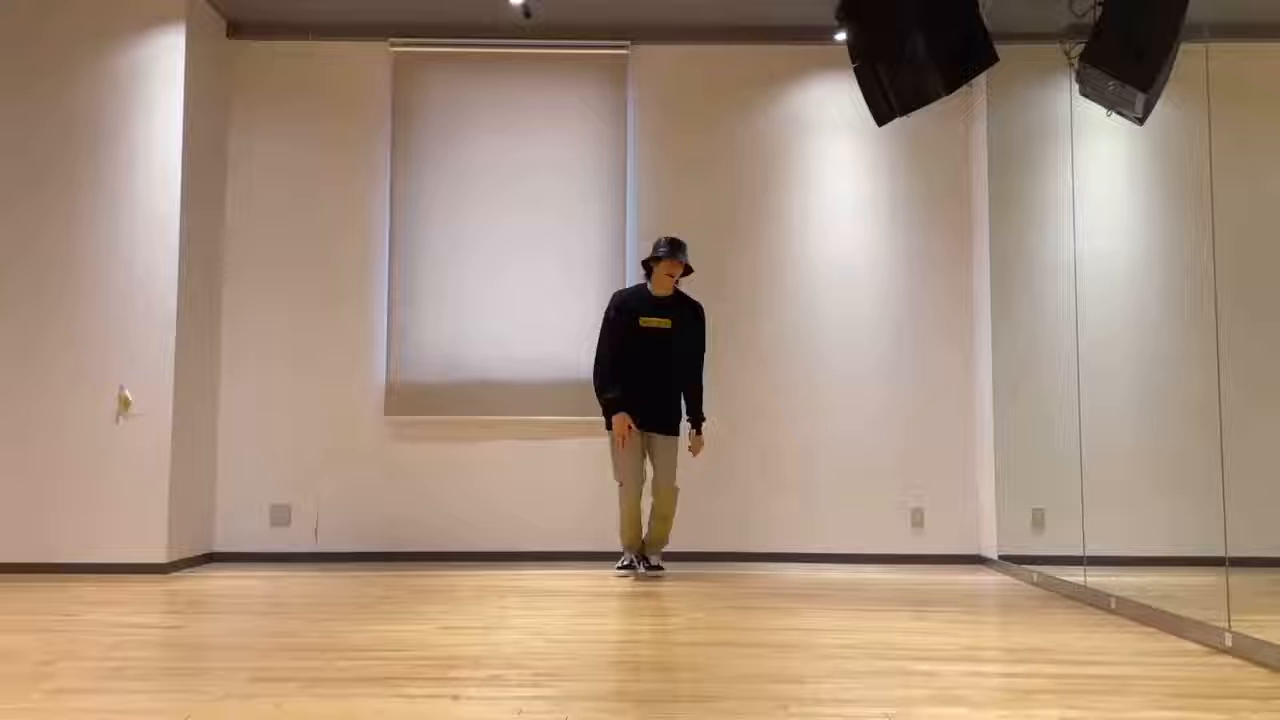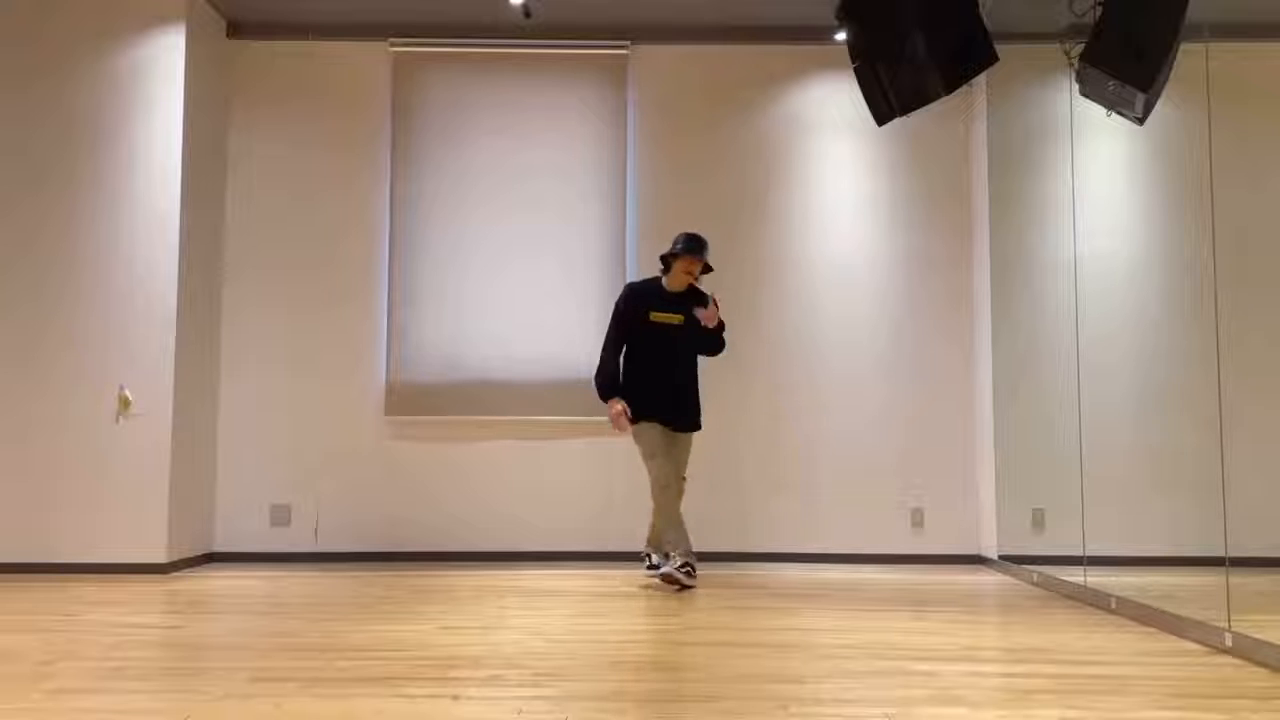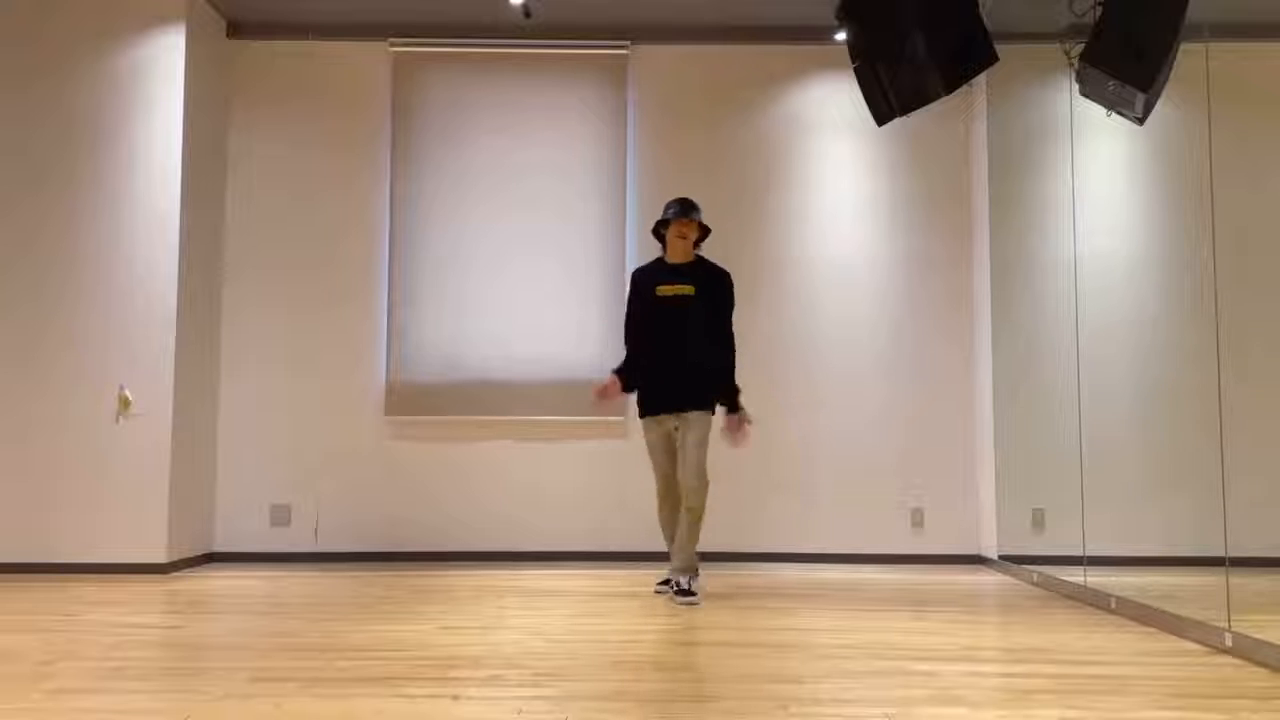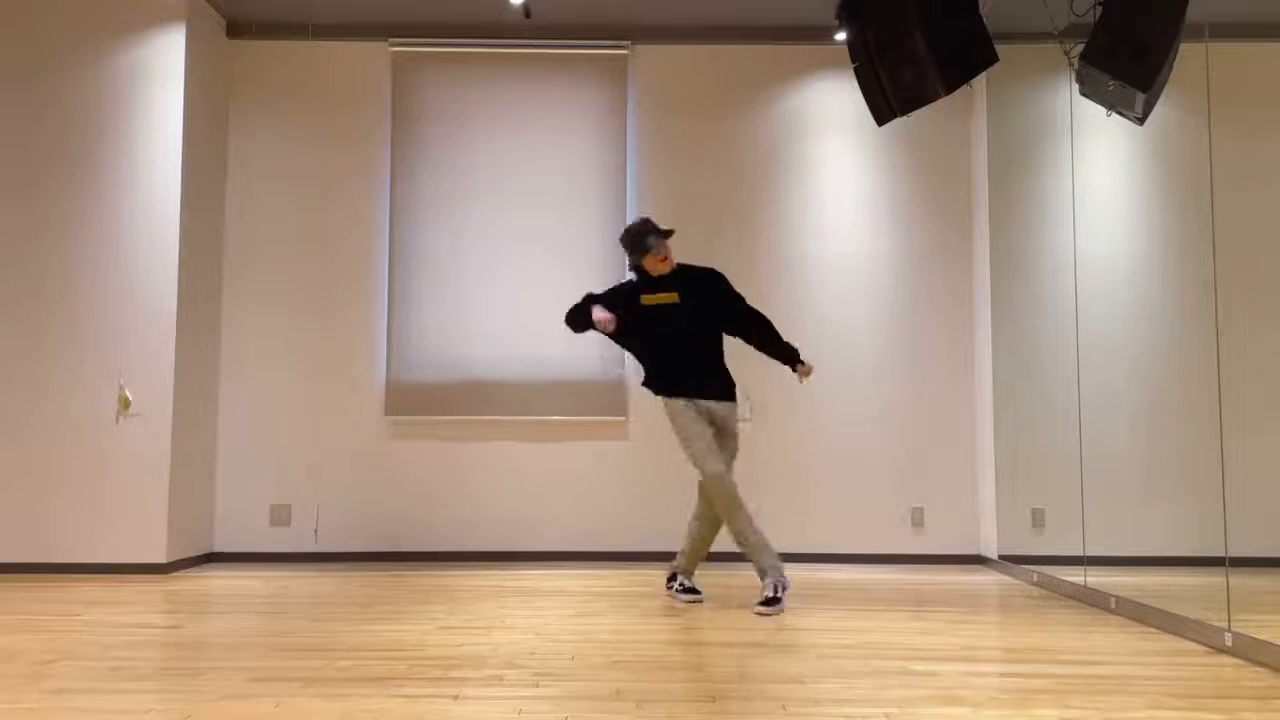
dt=0.5s
person 1, frame 1
left shoulder: (691, 312)
right shoulder: (624, 303)
left elbow: (693, 373)
right elbow: (605, 362)
left wrist: (697, 424)
right wrist: (614, 408)
left hip: (667, 416)
right hip: (627, 412)
left knee: (666, 487)
right knee: (629, 484)
left ankle: (652, 550)
right ankle: (629, 551)
person 1, frame 2
left shoulder: (701, 302)
right shoulder: (636, 295)
left elbow: (712, 346)
right elbow: (613, 348)
left wrist: (713, 327)
right wrist: (612, 395)
left hip: (683, 409)
right hip: (643, 408)
left knee: (674, 483)
right knee: (662, 479)
left ankle: (656, 549)
right ankle: (681, 561)
person 1, frame 3
left shoulder: (716, 281)
right shoulder: (644, 277)
left elbow: (721, 347)
right elbow: (637, 342)
left wrist: (733, 405)
right wrist: (622, 378)
left hip: (696, 397)
right hip: (654, 398)
left knee: (692, 482)
right knee: (668, 486)
left ankle: (685, 573)
right ankle: (680, 566)
person 1, frame 4
left shoulder: (706, 281)
right shoulder: (628, 295)
left elbow: (748, 323)
right elbow: (574, 317)
left wrist: (791, 359)
right wrist: (593, 312)
left hip: (720, 398)
right hip: (679, 398)
left knee: (714, 491)
right knee: (715, 475)
left ankle: (681, 573)
right ankle: (771, 574)
